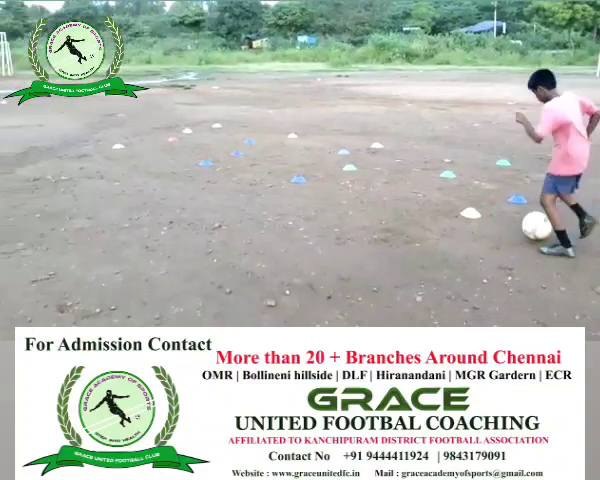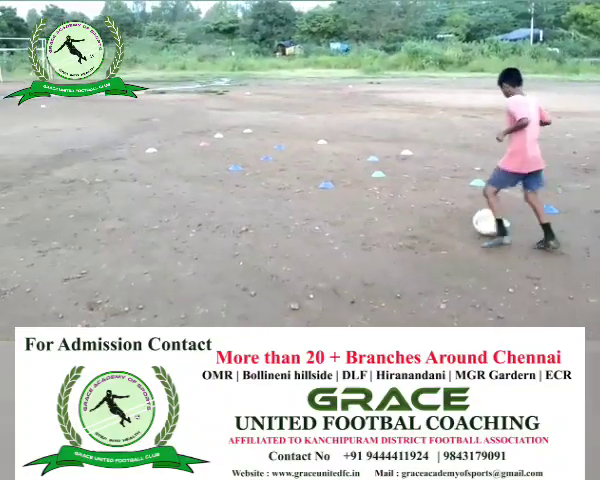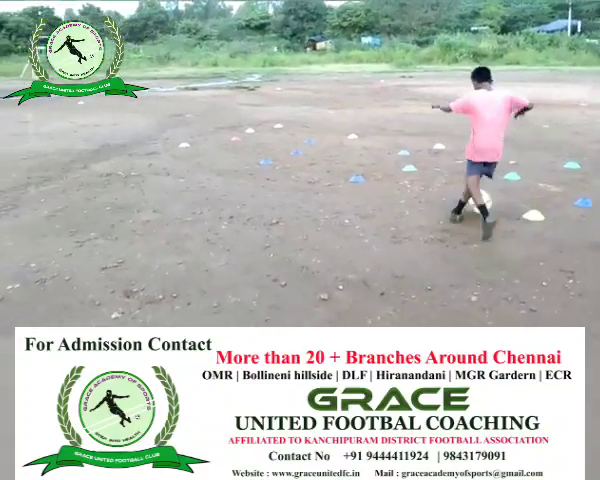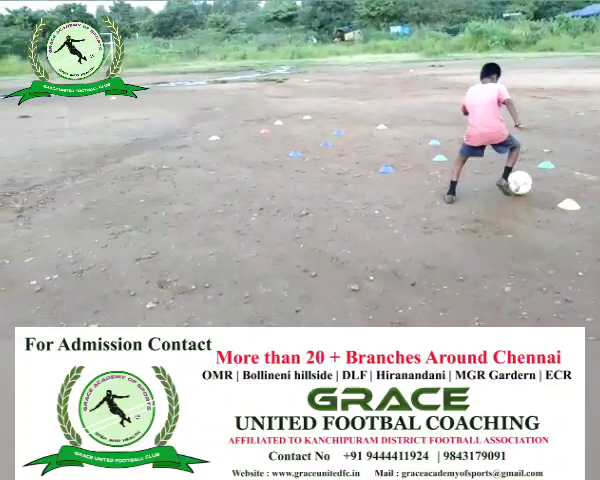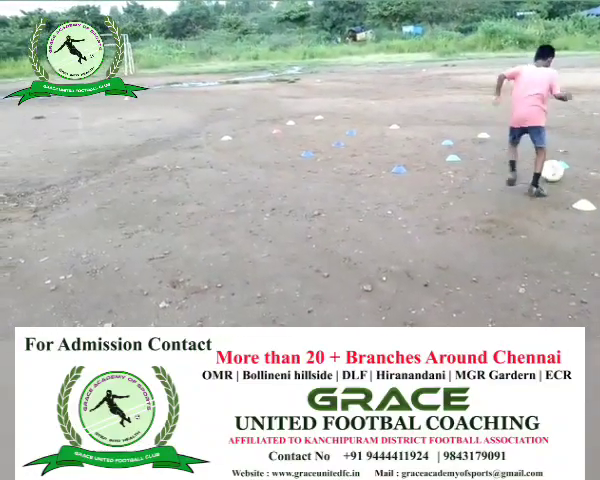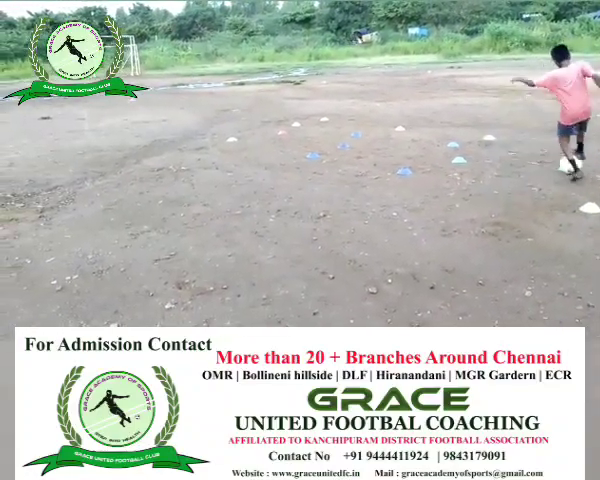
dt=0.4s
person 1, frame 1
left shoulder: (551, 109)
right shoulder: (573, 97)
left elbow: (537, 137)
left wrist: (524, 121)
left hip: (565, 162)
right hip: (580, 158)
left knee: (547, 201)
right knee: (561, 191)
left ankle: (566, 246)
right ankle: (585, 217)
person 1, frame 2
left shoulder: (512, 101)
right shoulder: (533, 101)
left elbow: (524, 120)
right elbow: (547, 121)
left wrist: (505, 132)
left hip: (516, 160)
right hip: (535, 159)
left knee: (489, 191)
right knee: (531, 197)
left ankle: (502, 234)
right ankle: (550, 238)
person 1, frame 3
left shoulder: (471, 98)
right shoulder: (505, 96)
left elbow: (449, 108)
right elbow: (529, 105)
left wrist: (438, 106)
right wrist: (519, 112)
left hip: (477, 150)
right hip: (495, 150)
left knee: (472, 184)
right knee: (473, 181)
left ankle: (487, 217)
right ankle: (457, 212)
person 1, frame 4
left shoulder: (472, 90)
right shoulder: (499, 88)
left elbow: (465, 111)
right elbow: (508, 102)
right wrist: (516, 121)
left hip: (474, 134)
right hip: (497, 132)
left knee: (460, 160)
right knee: (515, 147)
left ankle: (451, 193)
right ankle: (504, 179)
person 1, frame 5
left shoulder: (521, 69)
right shoulder: (551, 74)
left elbow: (502, 76)
right elbow: (558, 95)
left wrist: (497, 94)
right wrist: (566, 96)
left hip: (517, 117)
right hip: (536, 118)
left knee: (513, 145)
right knee: (541, 151)
left ankle: (512, 171)
right ankle: (534, 186)
person 1, frame 6
left shoulder: (554, 75)
right shoulder: (581, 65)
left elbow: (533, 83)
left wrist: (520, 79)
left hip: (570, 115)
right hip: (585, 112)
left knee: (564, 141)
right knee: (581, 131)
left ankle: (576, 170)
right ankle: (580, 151)
